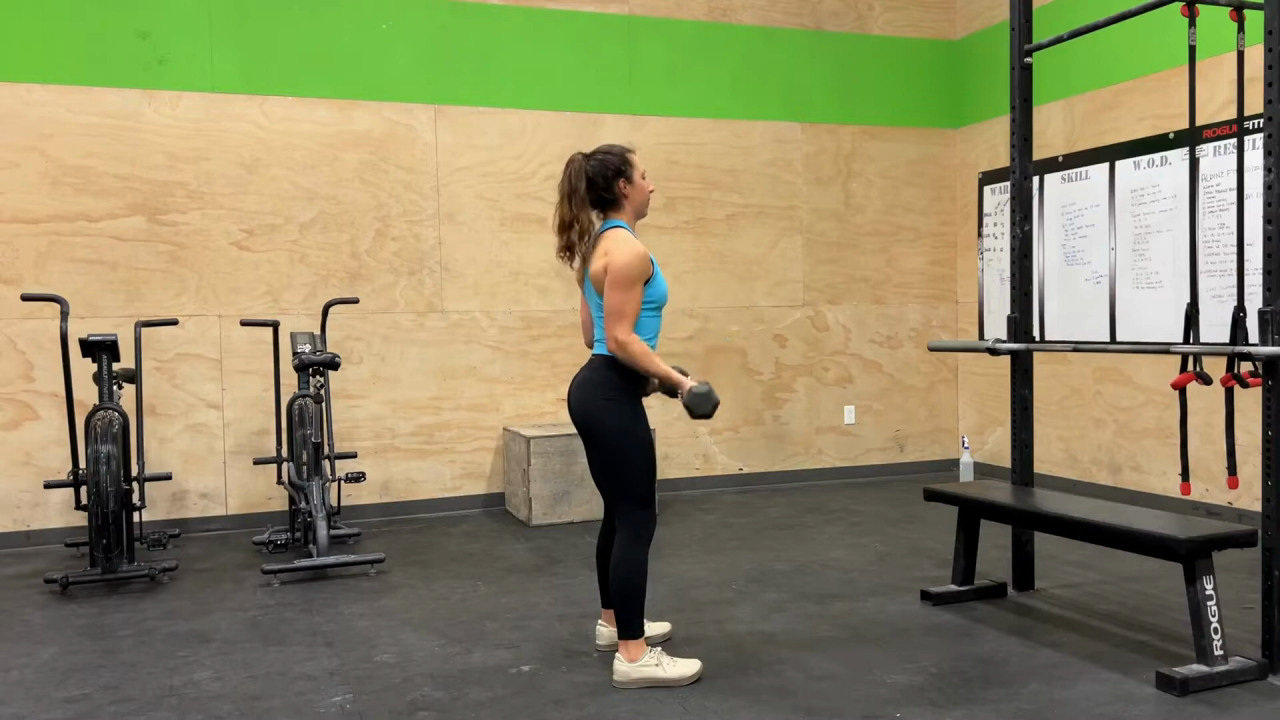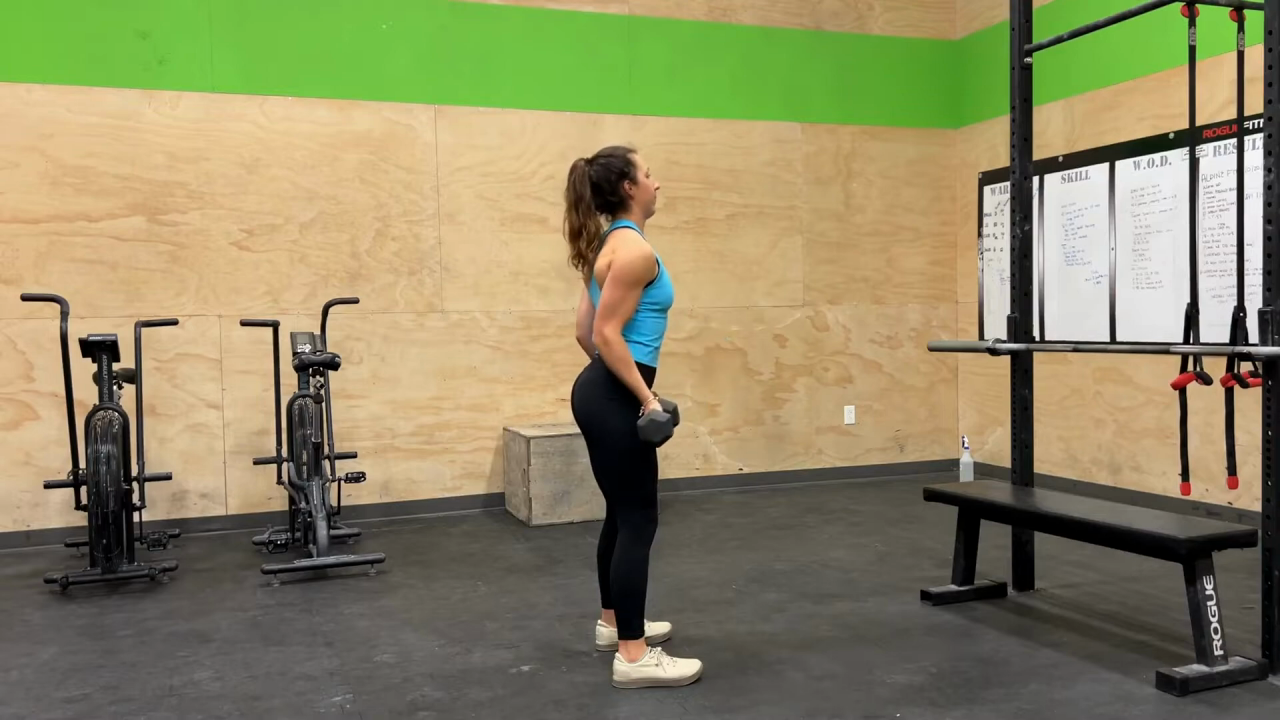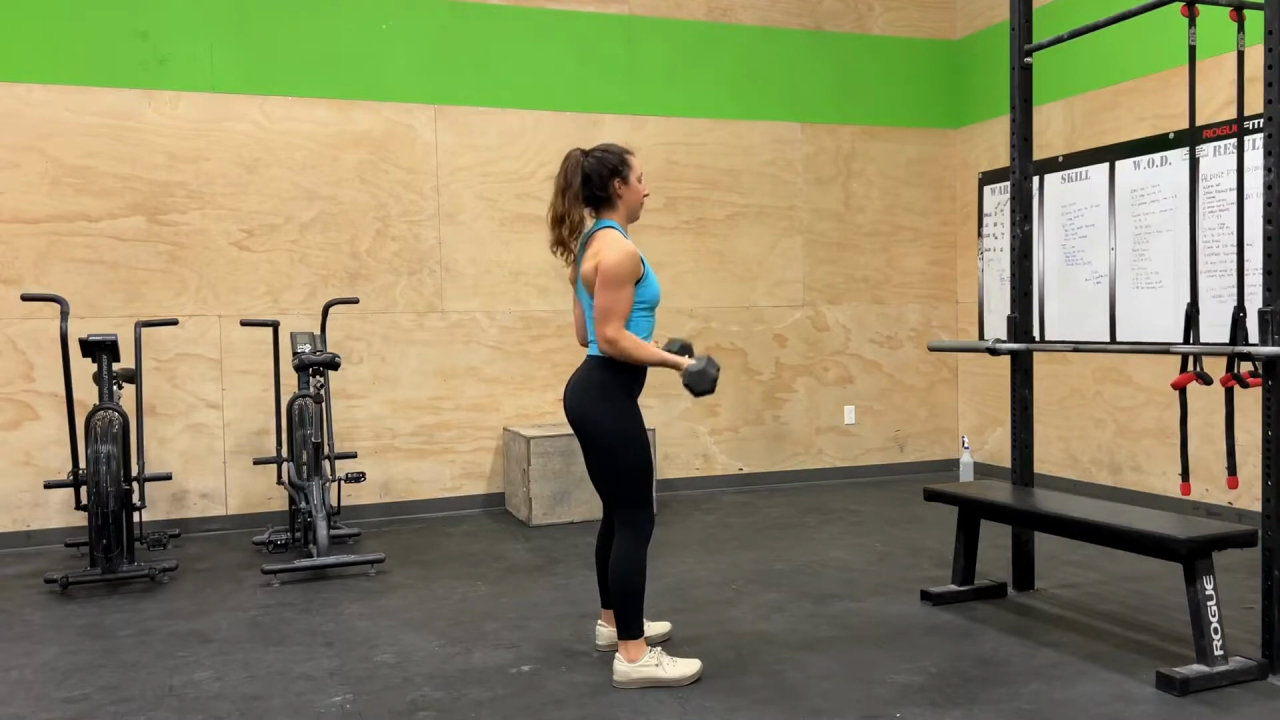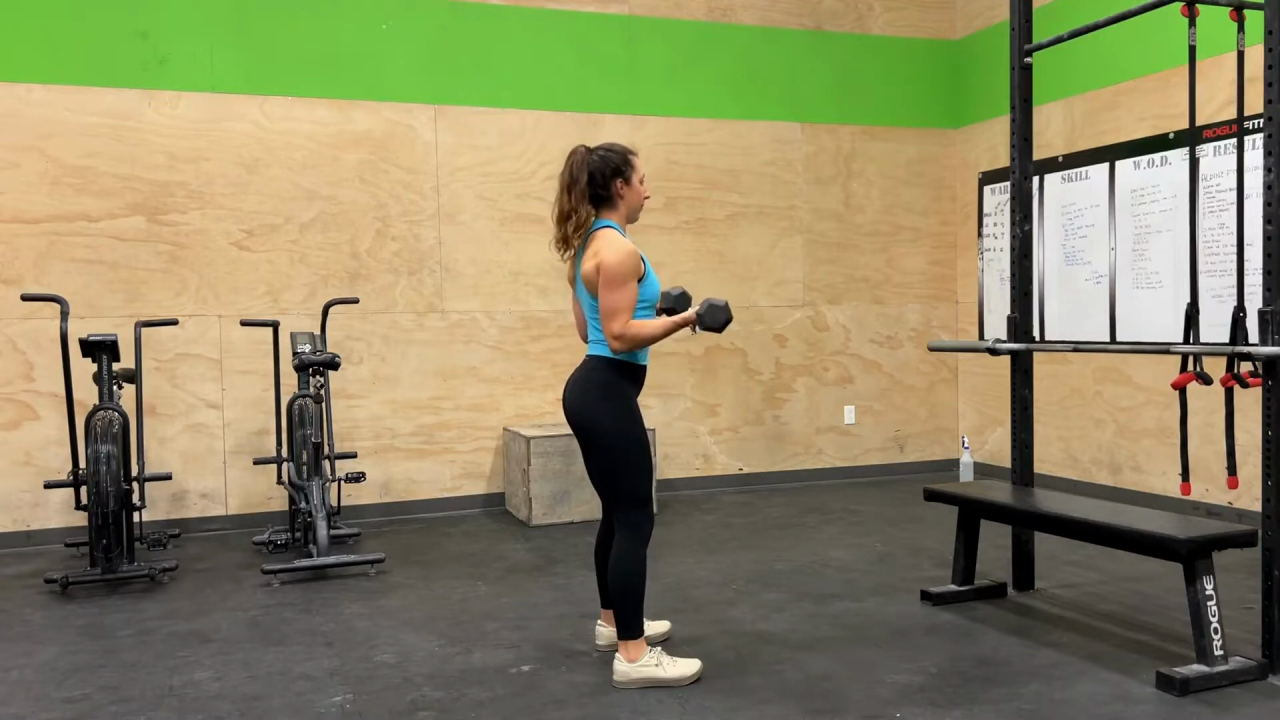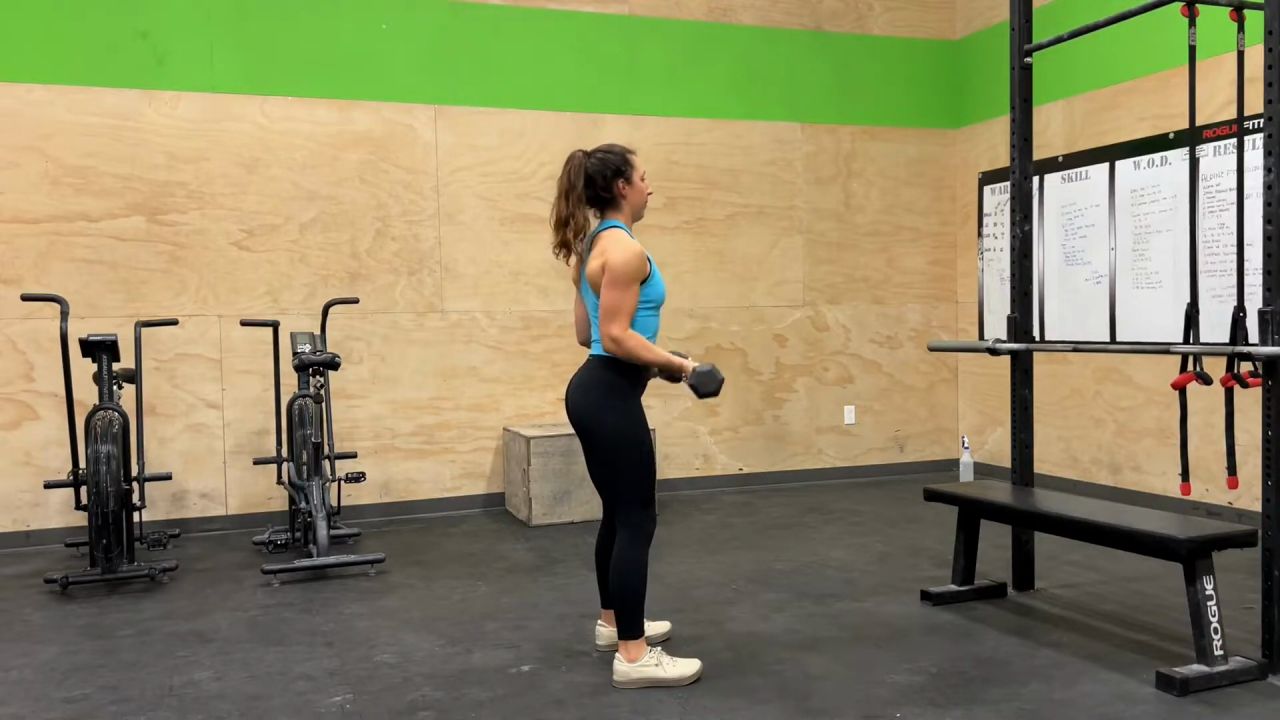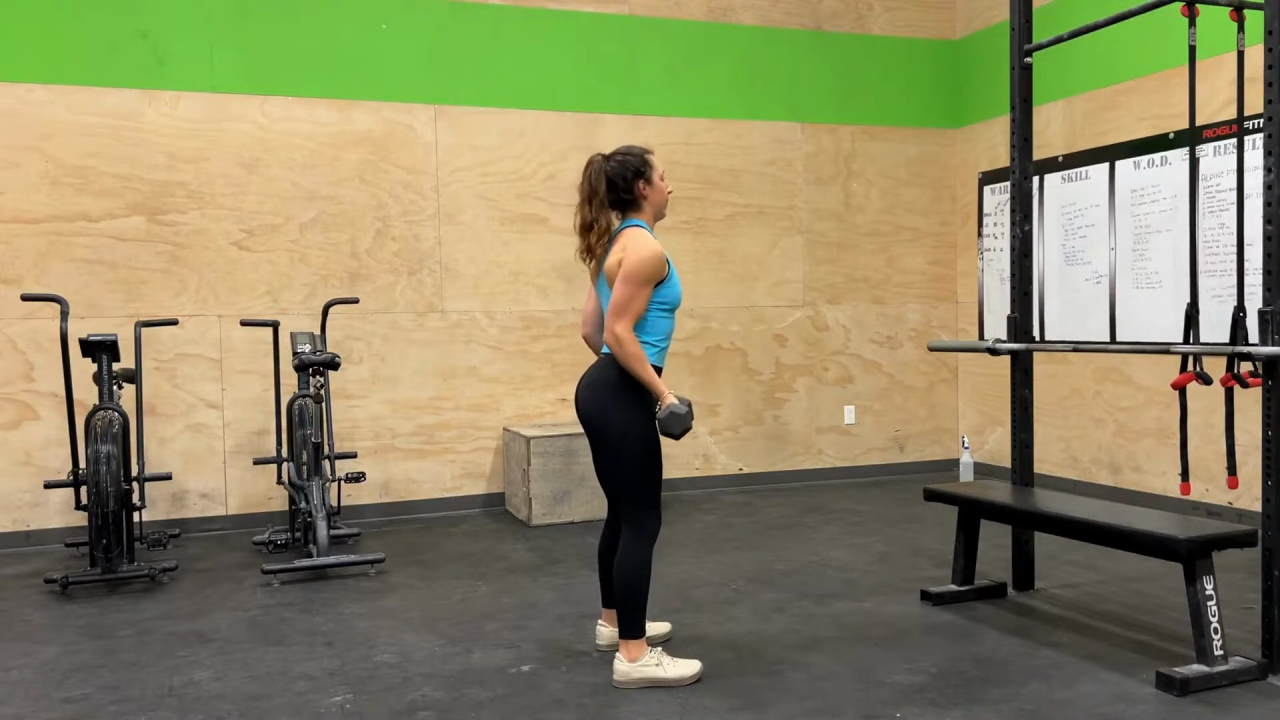
dt=0.3s
person 1, frame 1
left shoulder: (600, 245)
right shoulder: (628, 249)
right elbow: (621, 338)
left wrist: (656, 371)
right wrist: (676, 379)
left hip: (594, 389)
right hip: (612, 397)
left knee: (618, 514)
right knee: (636, 521)
left ankle: (613, 622)
right ankle: (633, 656)
person 1, frame 2
left shoulder: (610, 245)
right shoulder: (635, 250)
left elbow: (585, 331)
right elbow: (608, 334)
right wrist: (646, 397)
left hip: (599, 391)
right hip: (615, 399)
left knee: (620, 515)
right knee: (637, 521)
left ankle: (613, 622)
right ankle: (633, 656)
person 1, frame 3
left shoulder: (593, 244)
right shoulder: (617, 249)
right elbow: (610, 339)
left wrist: (649, 345)
right wrist: (675, 360)
left hip: (594, 389)
right hip: (607, 397)
left knee: (618, 515)
right knee: (635, 521)
left ankle: (613, 622)
right ankle: (633, 656)
person 1, frame 4
left shoulder: (590, 245)
right shoulder: (617, 248)
right elbow: (620, 335)
left wrist: (657, 314)
right wrist: (682, 319)
left hip: (592, 388)
right hip: (608, 394)
left knee: (617, 514)
right knee: (634, 520)
left ankle: (613, 622)
right ankle: (632, 656)
person 1, frame 5
left shoulder: (595, 245)
right shoulder: (623, 248)
right elbow: (616, 337)
left wrist: (653, 357)
right wrist: (678, 364)
left hip: (592, 389)
right hip: (610, 397)
left knee: (618, 514)
right knee: (636, 521)
left ankle: (613, 622)
right ankle: (633, 656)
person 1, frame 6
left shoulder: (617, 243)
right shoulder: (644, 247)
left elbow: (590, 329)
right elbow: (619, 333)
right wrist: (661, 391)
left hip: (602, 389)
right hip: (620, 397)
left knee: (622, 514)
right knee: (641, 521)
left ankle: (613, 621)
right ankle: (634, 655)
